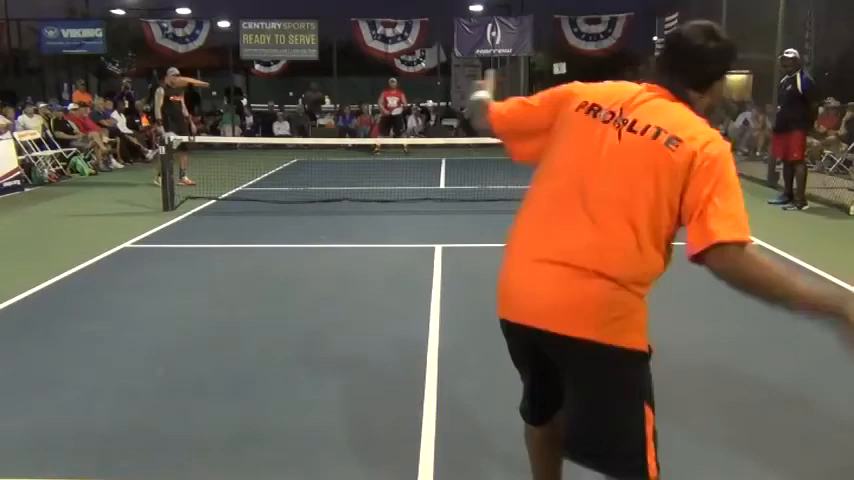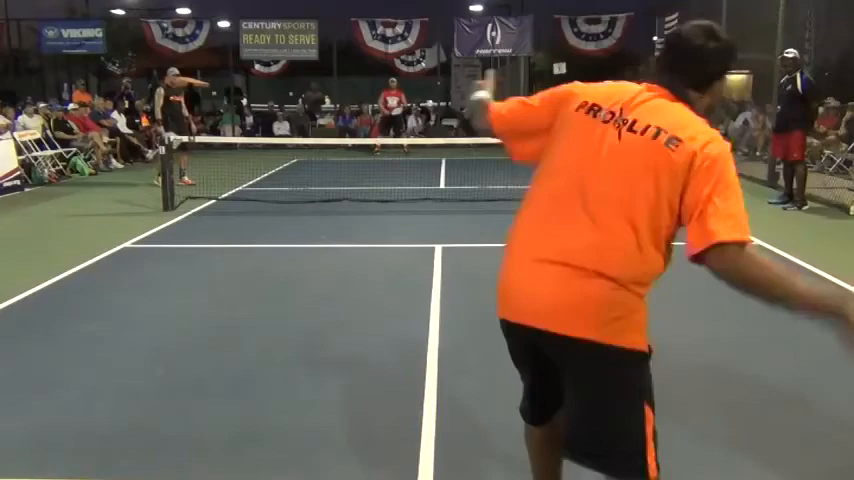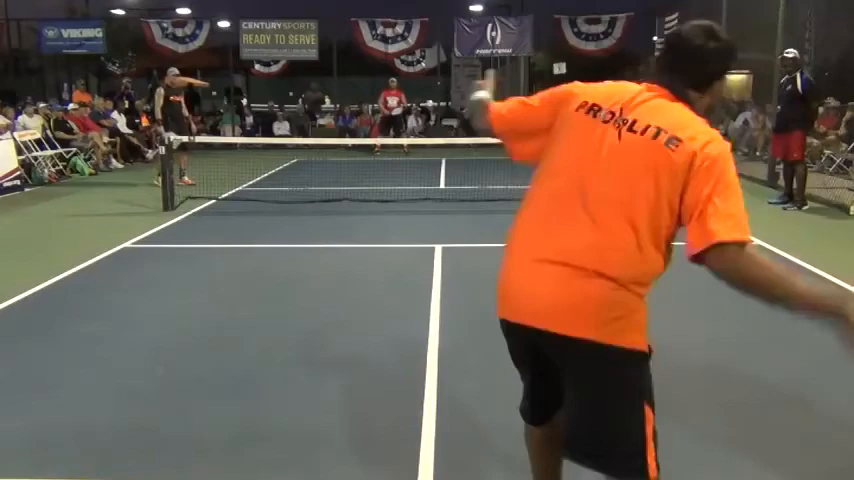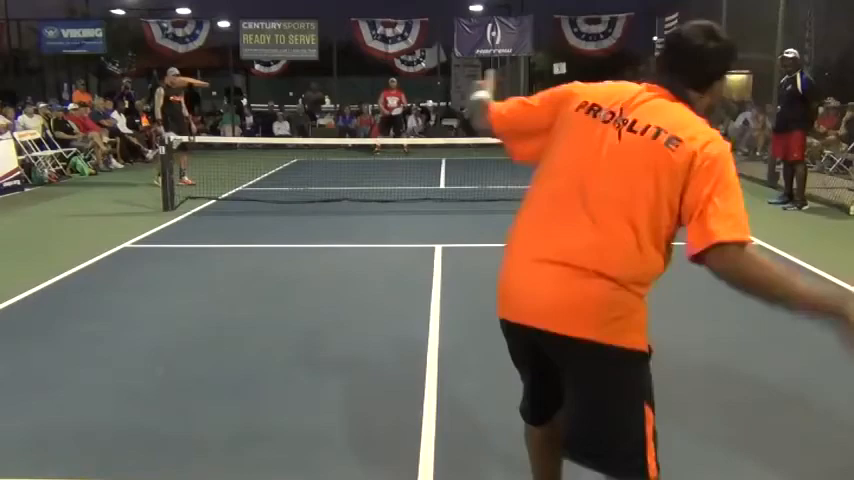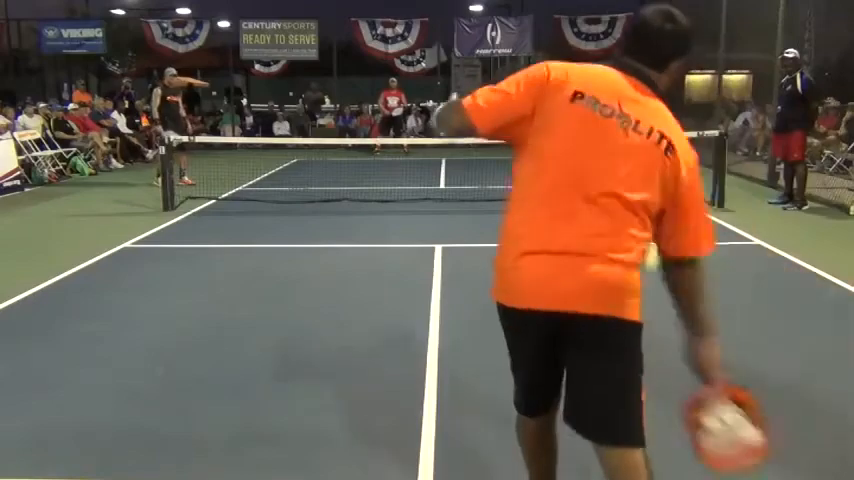
dt=0.5s
person 1, frame 1
left shoulder: (580, 96)
right shoulder: (703, 145)
left elbow: (487, 120)
right elbow: (727, 258)
left wrist: (481, 97)
left hip: (520, 296)
right hip: (600, 315)
left knee: (544, 411)
person 1, frame 2
left shoulder: (580, 96)
right shoulder: (704, 145)
left elbow: (487, 120)
right elbow: (728, 258)
left wrist: (481, 96)
left hip: (520, 296)
right hip: (599, 316)
left knee: (544, 411)
person 1, frame 3
left shoulder: (580, 96)
right shoulder: (703, 145)
left elbow: (487, 120)
right elbow: (727, 258)
left wrist: (481, 97)
left hip: (520, 296)
right hip: (600, 315)
left knee: (544, 411)
person 1, frame 4
left shoulder: (580, 96)
right shoulder: (703, 145)
left elbow: (487, 119)
right elbow: (728, 258)
left wrist: (481, 97)
left hip: (520, 297)
right hip: (600, 317)
left knee: (544, 412)
person 1, frame 5
left shoulder: (555, 78)
right shoulder: (674, 142)
left elbow: (451, 121)
right elbow: (684, 260)
left wrist: (452, 110)
right wrist: (703, 337)
left hip: (521, 284)
right hip: (606, 294)
left knee: (535, 407)
person 2, frame 1
left shoulder: (804, 80)
right shoulder: (784, 81)
left elbow: (811, 103)
left wrist: (808, 124)
right wrist: (777, 124)
left hip: (797, 127)
right hip: (783, 126)
left knee: (797, 161)
right knee: (786, 160)
left ankle: (800, 199)
right ankle: (788, 194)
person 2, frame 2
left shoulder: (804, 80)
right shoulder: (784, 81)
left elbow: (811, 104)
left wrist: (808, 124)
right wrist: (777, 123)
left hip: (797, 127)
right hip: (783, 126)
left knee: (797, 161)
right knee: (786, 160)
left ankle: (800, 199)
right ankle: (788, 194)
person 2, frame 3
left shoulder: (804, 80)
right shoulder: (784, 81)
left elbow: (811, 104)
left wrist: (808, 124)
right wrist: (777, 124)
left hip: (797, 127)
right hip: (783, 126)
left knee: (797, 161)
right knee: (786, 160)
left ankle: (800, 199)
right ankle: (788, 194)
person 2, frame 4
left shoulder: (804, 80)
right shoulder: (784, 81)
left elbow: (812, 105)
left wrist: (808, 125)
right wrist: (777, 124)
left hip: (797, 127)
right hip: (783, 126)
left knee: (797, 161)
right knee: (786, 161)
left ankle: (800, 199)
right ankle: (788, 194)
person 2, frame 5
left shoulder: (804, 80)
right shoulder: (785, 81)
left elbow: (812, 105)
left wrist: (808, 125)
right wrist: (777, 124)
left hip: (797, 128)
right hip: (783, 127)
left knee: (798, 161)
right knee: (787, 161)
left ankle: (801, 200)
right ankle: (788, 194)
